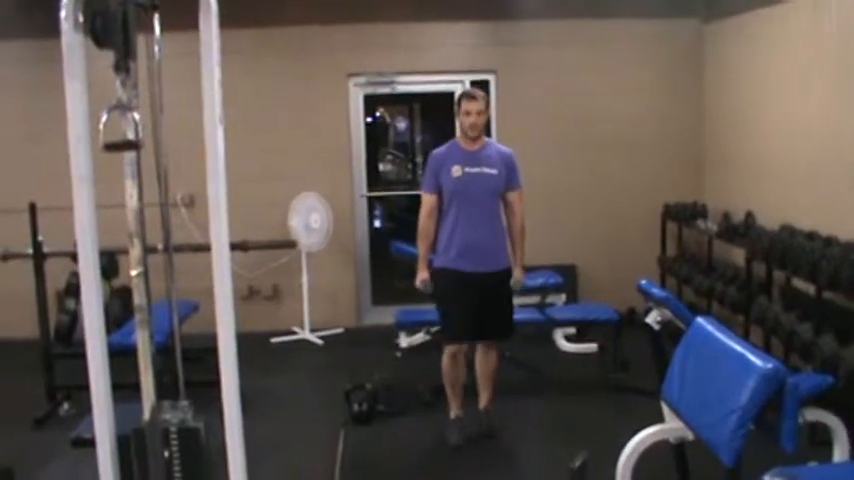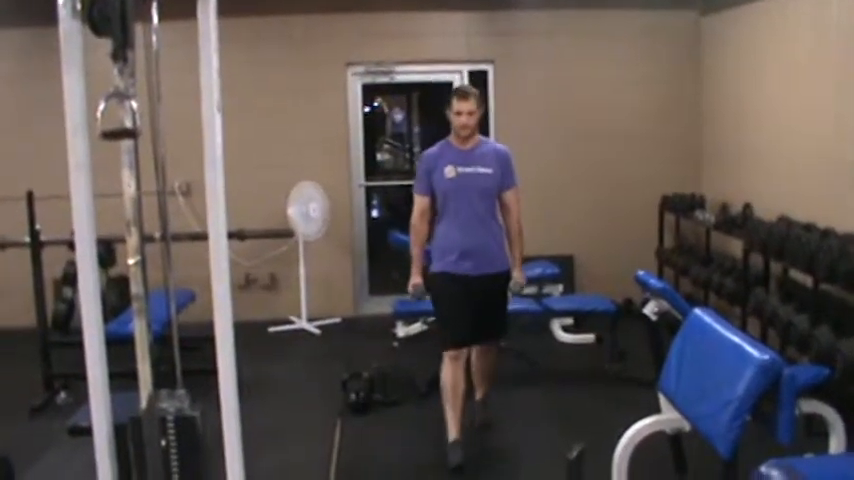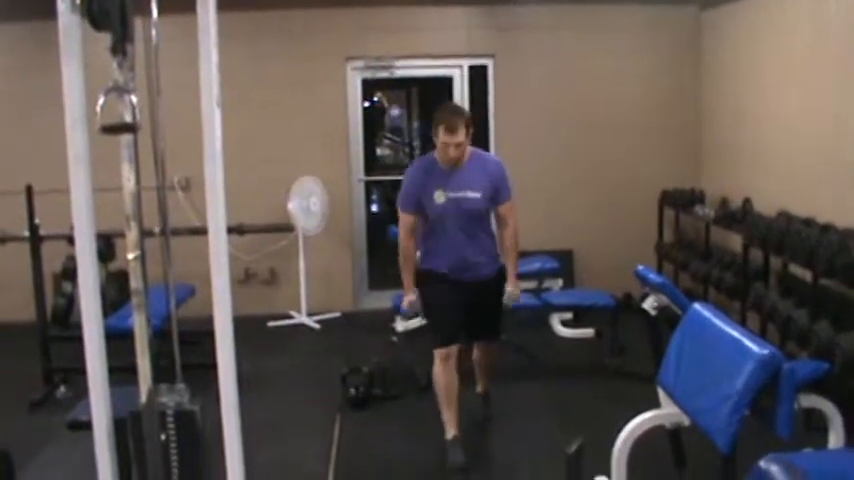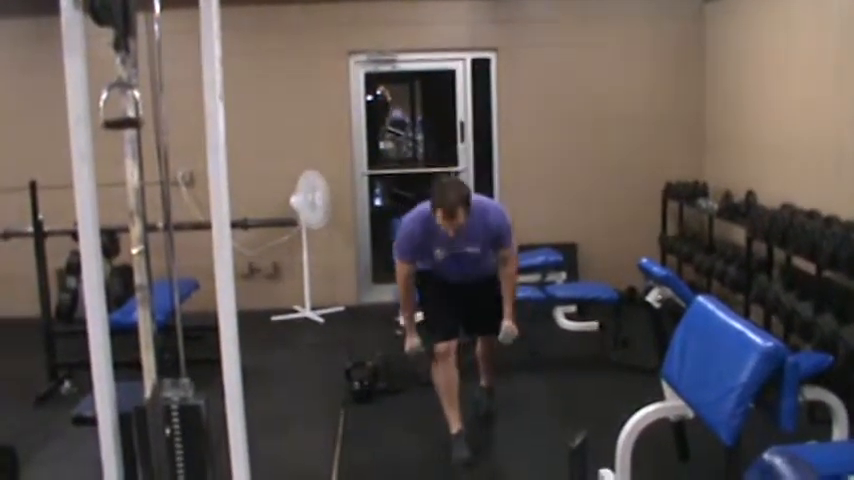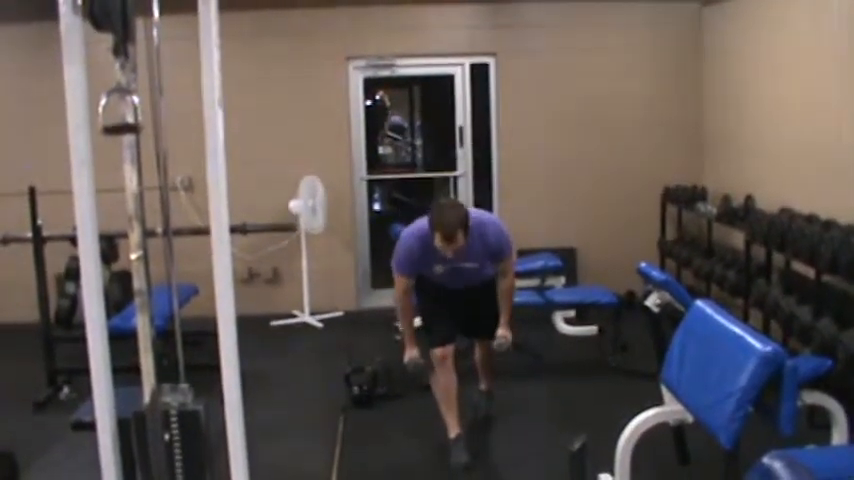
dt=0.3s
person 1, frame 1
left shoulder: (504, 157)
right shoulder: (440, 158)
left elbow: (515, 214)
right elbow: (428, 214)
left wrist: (518, 263)
right wrist: (423, 265)
left hip: (495, 268)
right hip: (452, 267)
left knee: (489, 342)
right knee: (455, 347)
left ankle: (484, 408)
right ankle: (455, 413)
person 1, frame 2
left shoulder: (499, 156)
right shoulder: (432, 159)
left elbow: (512, 212)
right elbow: (420, 216)
left wrist: (517, 263)
right wrist: (416, 269)
left hip: (493, 268)
right hip: (449, 270)
left knee: (487, 342)
right knee: (454, 353)
left ankle: (481, 398)
right ankle: (453, 436)
person 1, frame 3
left shoulder: (492, 168)
right shoulder: (418, 175)
left elbow: (507, 224)
right elbow: (407, 233)
left wrist: (512, 276)
right wrist: (409, 287)
left hip: (486, 271)
right hip: (439, 274)
left knee: (486, 341)
right knee: (445, 352)
left ankle: (482, 390)
right ankle: (451, 434)
person 1, frame 4
left shoulder: (493, 216)
right shoulder: (413, 226)
left elbow: (507, 263)
right elbow: (405, 279)
left wrist: (509, 315)
right wrist: (410, 331)
left hip: (482, 278)
right hip: (436, 281)
left knee: (489, 336)
right knee: (443, 349)
left ankle: (486, 385)
right ankle: (456, 429)
person 1, frame 5
left shoulder: (492, 230)
right shoulder: (411, 241)
left elbow: (505, 275)
right elbow: (403, 293)
left wrist: (504, 323)
right wrist: (409, 342)
left hip: (480, 284)
right hip: (435, 288)
left knee: (486, 342)
right knee: (441, 354)
left ankle: (485, 389)
right ankle: (455, 435)
